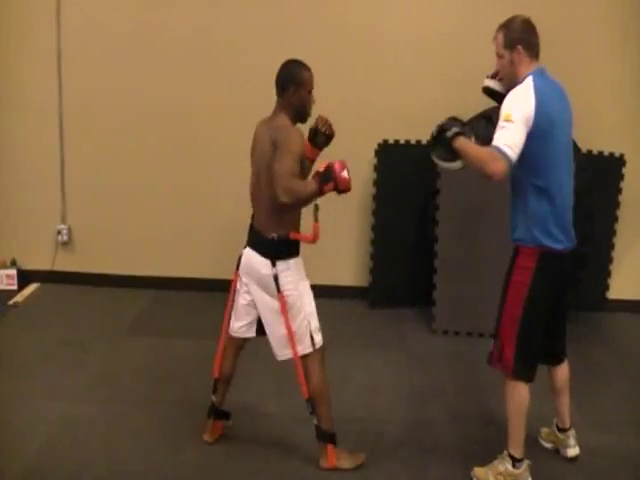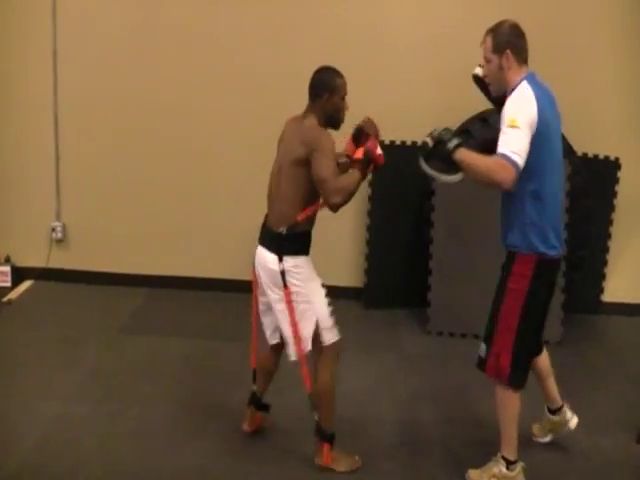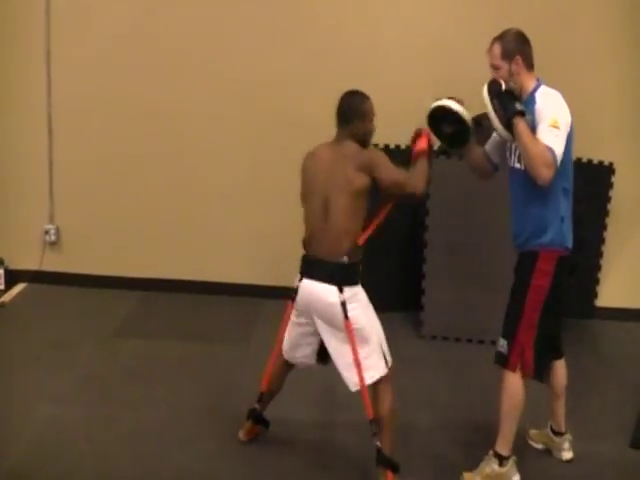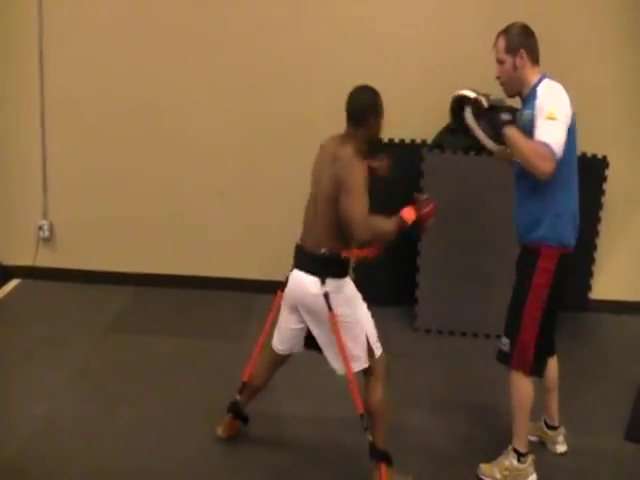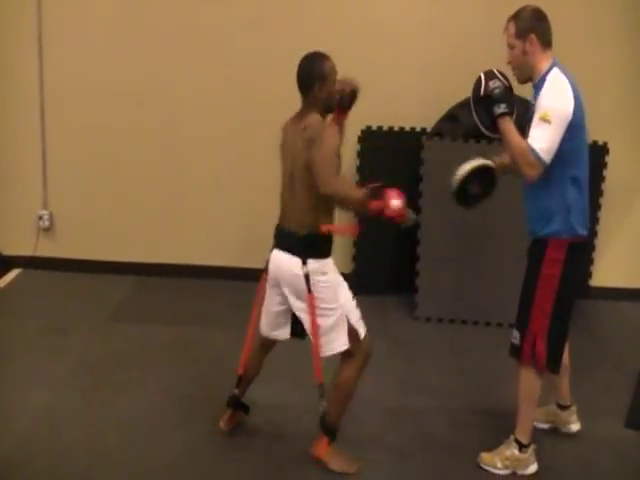
dt=0.4s
person 1, frame 1
left shoulder: (523, 95)
right shoulder: (555, 92)
left elbow: (497, 166)
left wrist: (455, 136)
right wrist: (501, 122)
left hip: (536, 244)
right hip: (561, 241)
left knee: (514, 355)
right knee: (552, 345)
right ankle: (564, 432)
person 1, frame 2
left shoulder: (521, 100)
right shoulder: (538, 95)
left elbow: (504, 174)
left wrist: (455, 149)
right wrist: (498, 104)
left hip: (529, 248)
right hip: (547, 244)
left knee: (503, 358)
right knee: (527, 339)
right ankle: (557, 412)
person 1, frame 3
left shoulder: (549, 103)
right shoulder: (516, 107)
left elbow: (544, 172)
right elbow: (484, 168)
left wrist: (516, 117)
right wrist: (461, 137)
left hip: (547, 247)
right hip: (535, 245)
left knee: (516, 353)
right knee: (547, 346)
right ankle: (558, 435)
person 1, frame 4
left shoulder: (551, 95)
right shoulder: (531, 101)
left elbow: (543, 166)
right elbow: (522, 162)
left wrist: (503, 123)
right wrist: (499, 132)
left hip: (547, 243)
right hip: (544, 240)
left knee: (520, 353)
right knee: (541, 342)
right ankle: (552, 428)
person 1, frame 5
left shoulder: (555, 90)
right shoulder: (546, 87)
left elbow: (533, 167)
left wrist: (501, 114)
right wrist: (497, 163)
left hip: (558, 233)
right hip: (555, 228)
left knee: (531, 341)
right knee: (550, 326)
right ankle: (564, 409)
person 2, frame 1
left shoulder: (264, 127)
right shoulder: (288, 134)
right elbow: (286, 193)
left wrist: (315, 145)
right wrist: (327, 179)
left hip: (254, 251)
right hip: (279, 259)
left knee: (236, 338)
right knee: (312, 353)
left ankle: (214, 420)
right ankle: (329, 450)
person 2, frame 2
left shoulder: (293, 126)
right shoulder: (317, 136)
left elbow: (321, 172)
right elbow: (334, 196)
right wrist: (364, 163)
left hip: (268, 248)
right hip: (288, 256)
left knee: (279, 339)
right knee: (327, 348)
left ankle: (254, 411)
right ankle: (326, 449)
person 2, frame 3
left shoulder: (312, 157)
right shoulder: (366, 158)
right elbow: (415, 186)
right wrist: (422, 149)
left hip: (308, 279)
right hip: (341, 288)
left knee: (289, 358)
right knee: (381, 378)
left ankle: (253, 422)
person 2, frame 4
left shoulder: (331, 145)
right shoulder: (350, 166)
right elbow: (361, 233)
left wrist: (372, 169)
right wrist: (407, 216)
left hip: (300, 271)
right hip: (328, 282)
left knee: (277, 353)
right knee: (375, 369)
left ankle: (232, 418)
person 2, frame 5
left shoulder: (292, 126)
right shoulder: (322, 130)
right elbow: (329, 188)
left wrist: (342, 106)
right wrist: (373, 201)
left hip: (281, 253)
right hip: (310, 261)
left knee: (266, 338)
right knee: (356, 350)
left ankle: (234, 409)
right ankle: (326, 442)
